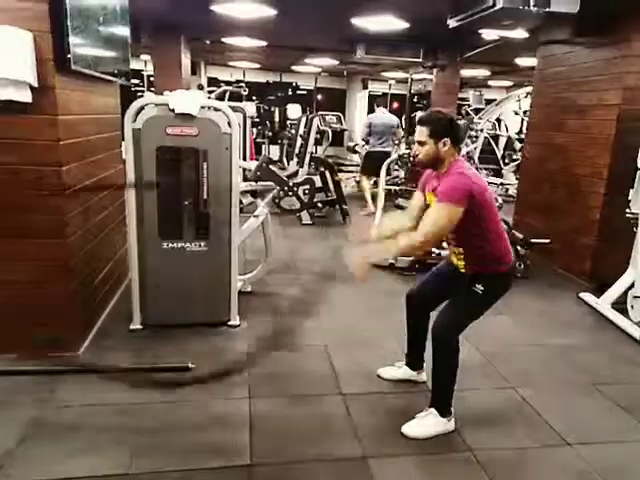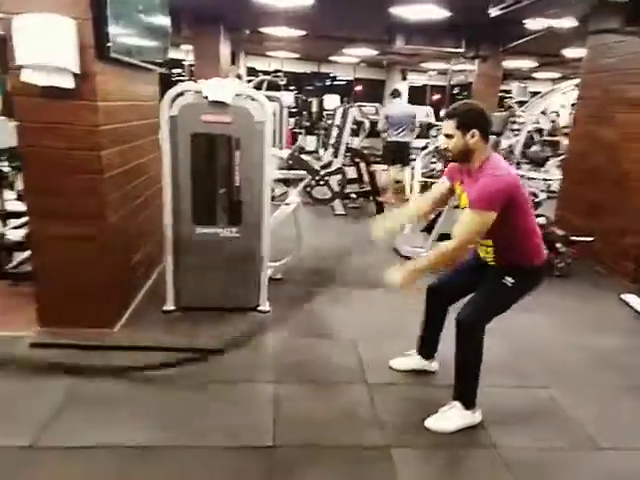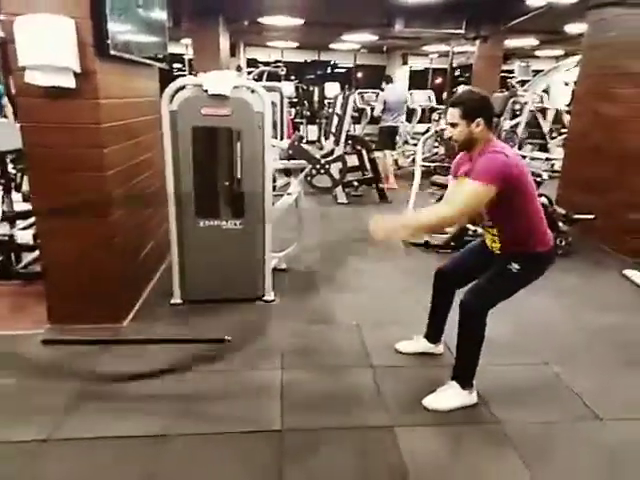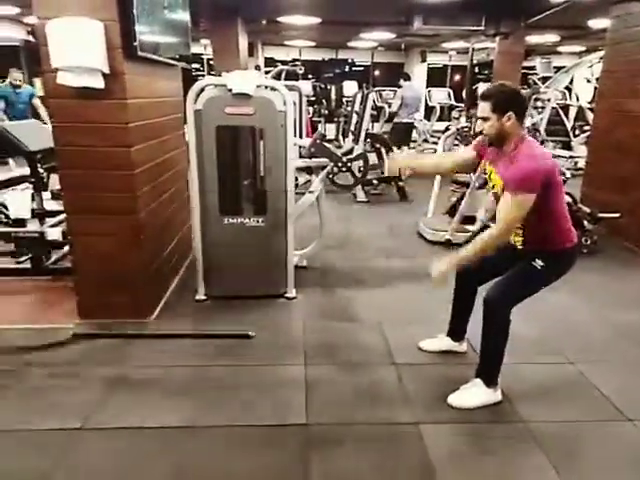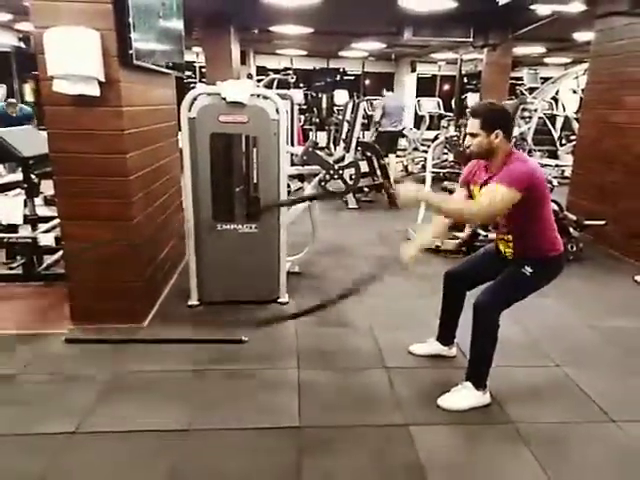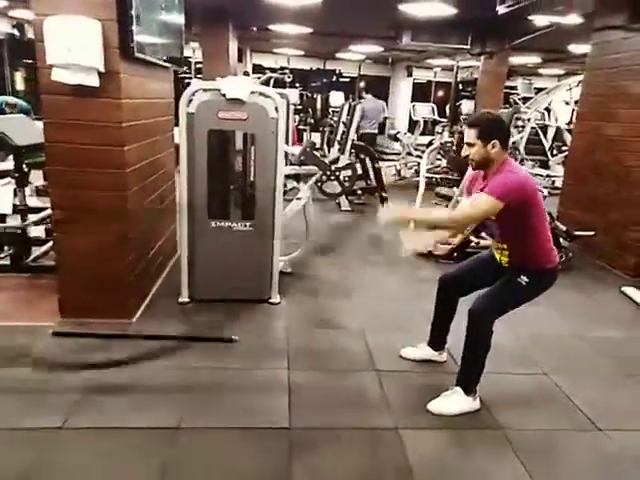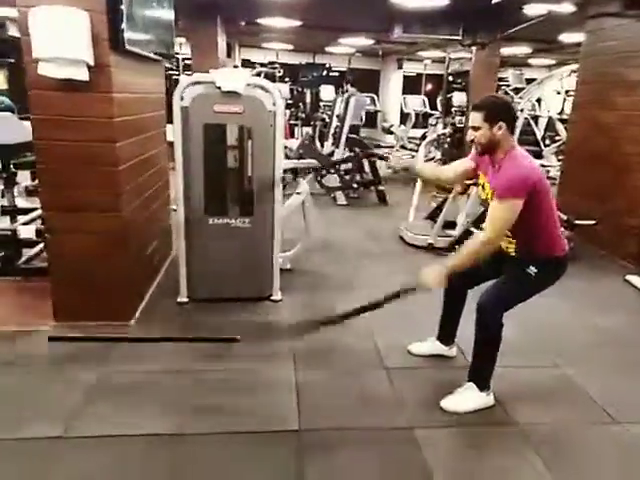
dt=0.7s
person 1, frame 1
left shoulder: (460, 183)
right shoulder: (432, 174)
left elbow: (425, 239)
right elbow: (409, 219)
left wrist: (371, 255)
right wrist: (372, 234)
left hip: (491, 272)
right hip: (462, 261)
left knee: (444, 329)
right knee: (416, 299)
left ankle: (441, 414)
right ankle: (414, 366)
person 1, frame 2
left shoulder: (494, 182)
right shoulder: (459, 167)
left elbow: (459, 245)
right elbow: (429, 202)
left wrist: (412, 271)
right wrist: (393, 219)
left hip: (523, 266)
right hip: (490, 254)
left knee: (470, 319)
right knee: (438, 292)
left ankle: (466, 408)
right ankle: (425, 356)
person 1, frame 3
left shoulder: (497, 163)
right shoulder: (465, 158)
left elbow: (457, 214)
right elbow: (449, 206)
left wrist: (396, 225)
right wrist: (409, 224)
left hip: (530, 252)
right hip: (498, 241)
left knee: (474, 303)
right knee: (445, 276)
left ankle: (463, 387)
right ankle: (432, 340)
person 1, frame 4
left shoulder: (530, 166)
right shoulder: (490, 146)
left elbow: (501, 230)
right elbow: (449, 163)
left wrist: (453, 261)
right wrist: (410, 161)
left hip: (553, 250)
right hip: (520, 239)
left knee: (497, 300)
right knee: (467, 274)
left ankle: (487, 386)
right ankle: (455, 338)
person 1, frame 5
left shoulder: (520, 171)
right shoulder: (477, 166)
left elbow: (477, 214)
right elbow: (451, 212)
left wrist: (421, 195)
right wrist: (418, 242)
left hip: (541, 258)
right hip: (508, 246)
left knee: (487, 304)
right knee: (456, 277)
left ankle: (477, 388)
right ankle: (444, 342)
person 1, frame 6
left shoulder: (512, 181)
right shoulder: (480, 173)
left elbow: (459, 220)
right elbow: (460, 218)
left wrist: (404, 214)
right wrist: (423, 240)
left hip: (535, 268)
right hip: (504, 256)
left knee: (481, 312)
right knee: (449, 283)
left ankle: (467, 394)
right ankle: (435, 347)
person 1, frame 7
left shoulder: (518, 172)
right shoulder: (485, 155)
left elbow: (489, 236)
right elbow: (449, 175)
left wrist: (442, 269)
left hip: (545, 258)
right hip: (512, 246)
left knee: (489, 305)
right knee: (459, 278)
left ankle: (480, 389)
right ankle: (445, 342)
